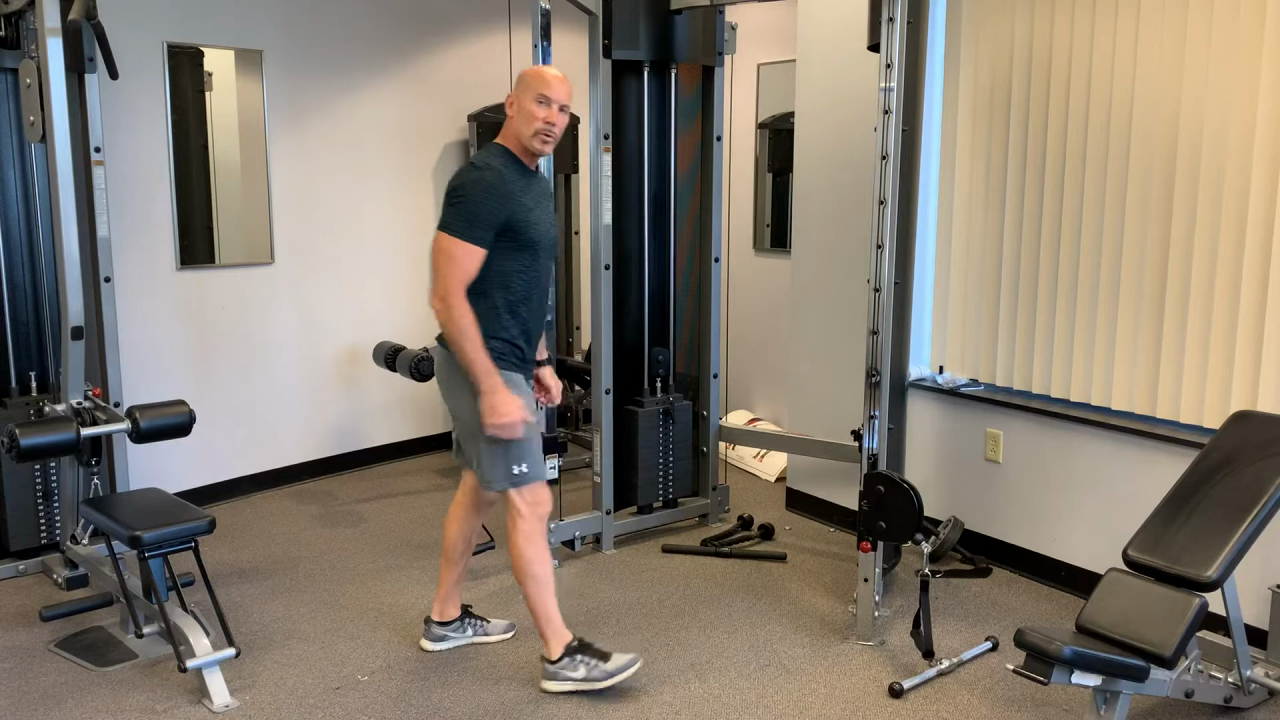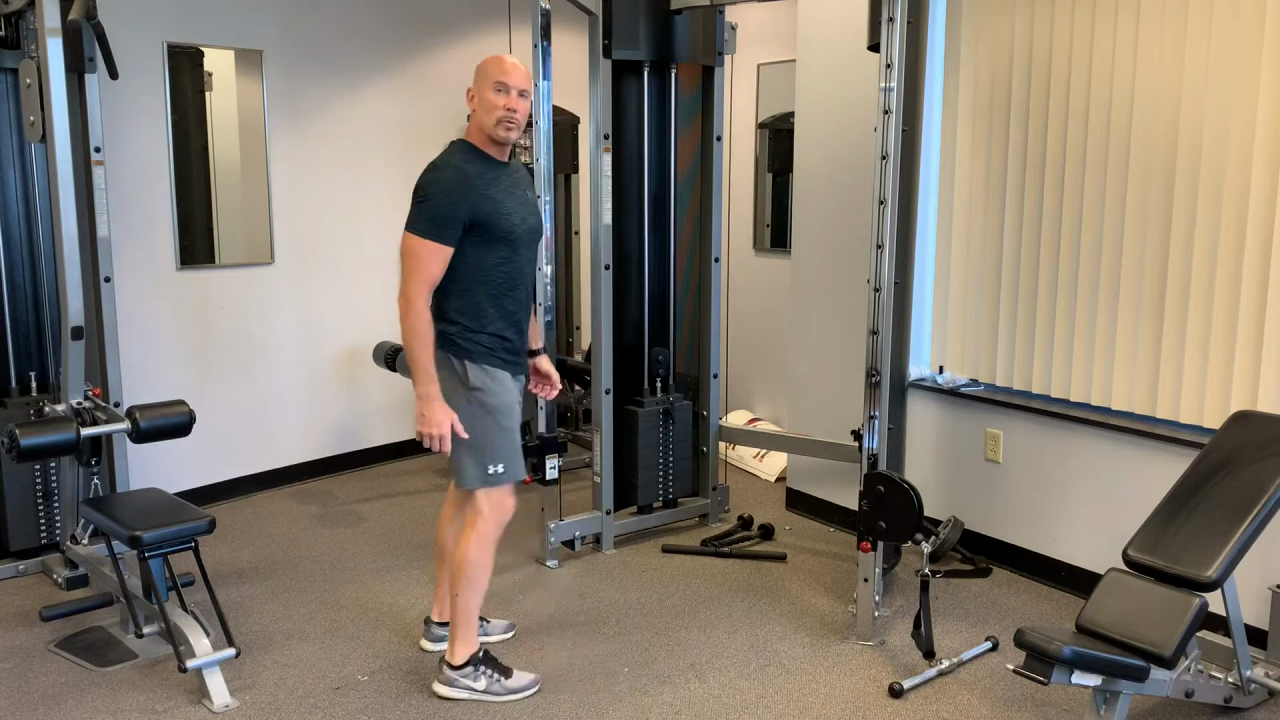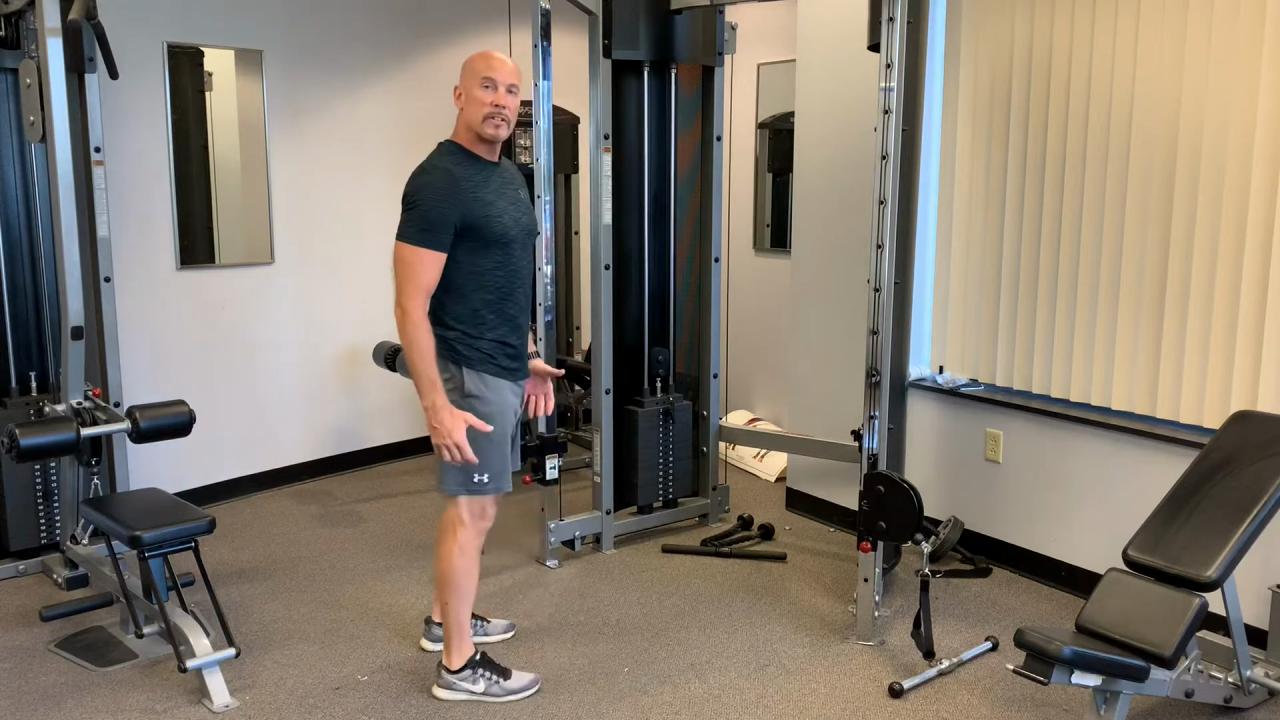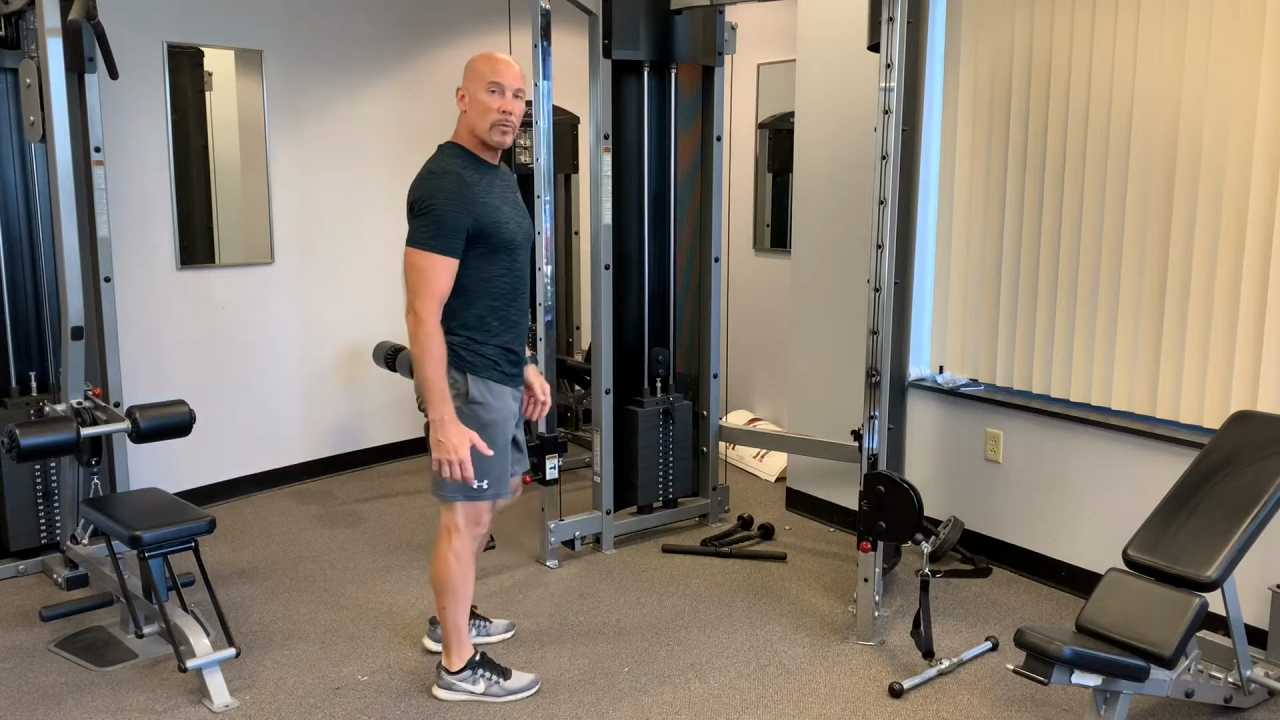
dt=0.3s
person 1, frame 1
left shoulder: (535, 183)
right shoulder: (483, 180)
right elbow: (449, 295)
left wrist: (540, 362)
right wrist: (492, 387)
left hip: (509, 363)
right hip: (484, 369)
left knee: (480, 487)
right knee: (530, 502)
left ankle: (445, 617)
right ankle: (561, 654)
person 1, frame 2
left shoulder: (516, 177)
right shoulder: (450, 178)
right elbow: (415, 297)
left wrist: (534, 350)
right wrist: (427, 396)
left hip: (502, 363)
right hip: (471, 366)
left knee: (468, 492)
right knee: (493, 503)
left ankle: (443, 618)
right ankle: (462, 662)
person 1, frame 3
left shoulder: (510, 177)
right shoulder: (439, 182)
right elbow: (411, 306)
left wrist: (530, 358)
right wrist: (438, 405)
left hip: (502, 369)
right hip: (469, 374)
left knee: (471, 502)
right knee: (473, 513)
left ankle: (445, 618)
right ankle: (459, 665)
person 1, frame 4
left shoulder: (499, 177)
right shoulder: (446, 185)
right elbow: (423, 315)
left wrist: (527, 364)
right wrist: (443, 418)
left hip: (498, 374)
right hip: (468, 378)
left knee: (502, 490)
right knee: (467, 515)
left ankle: (450, 619)
right ankle: (460, 666)
